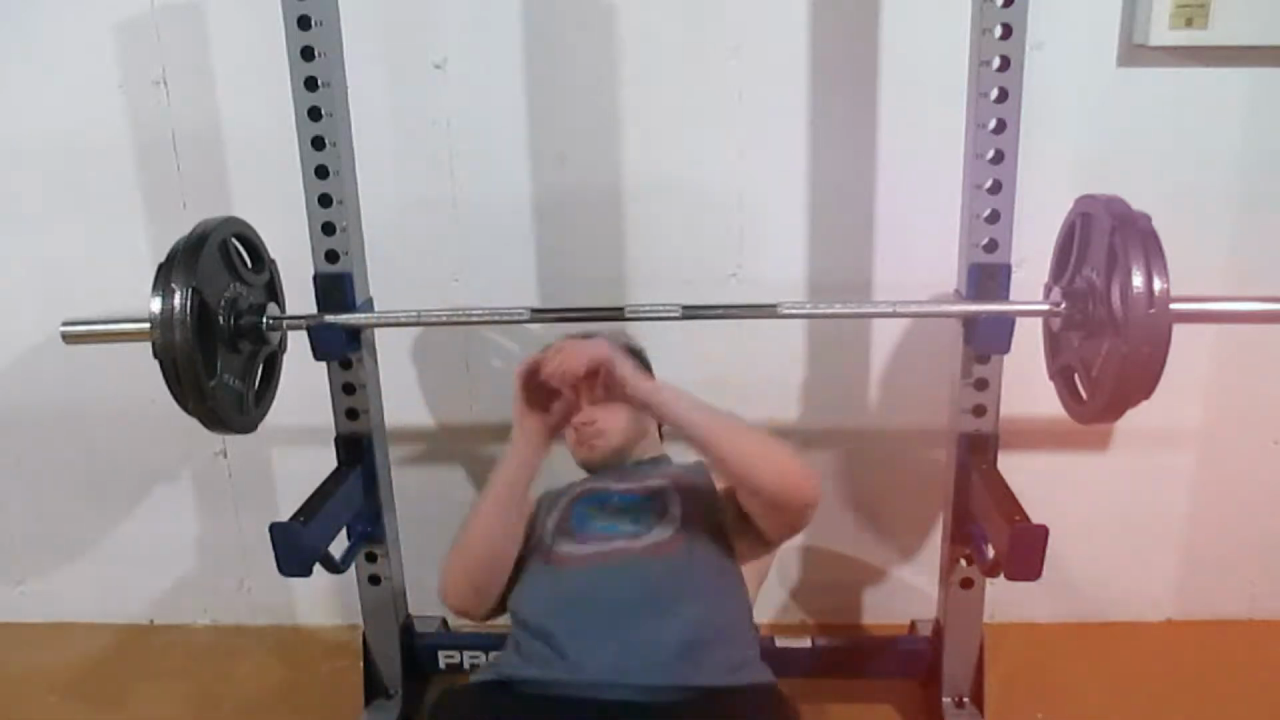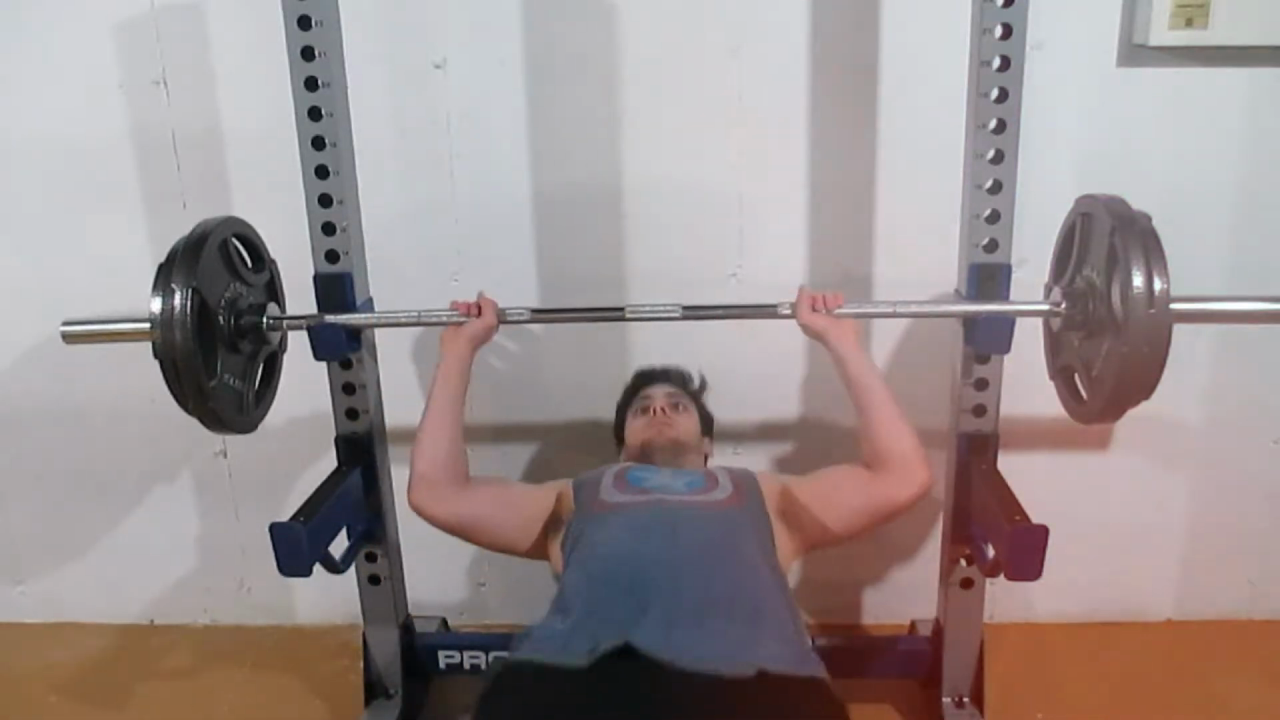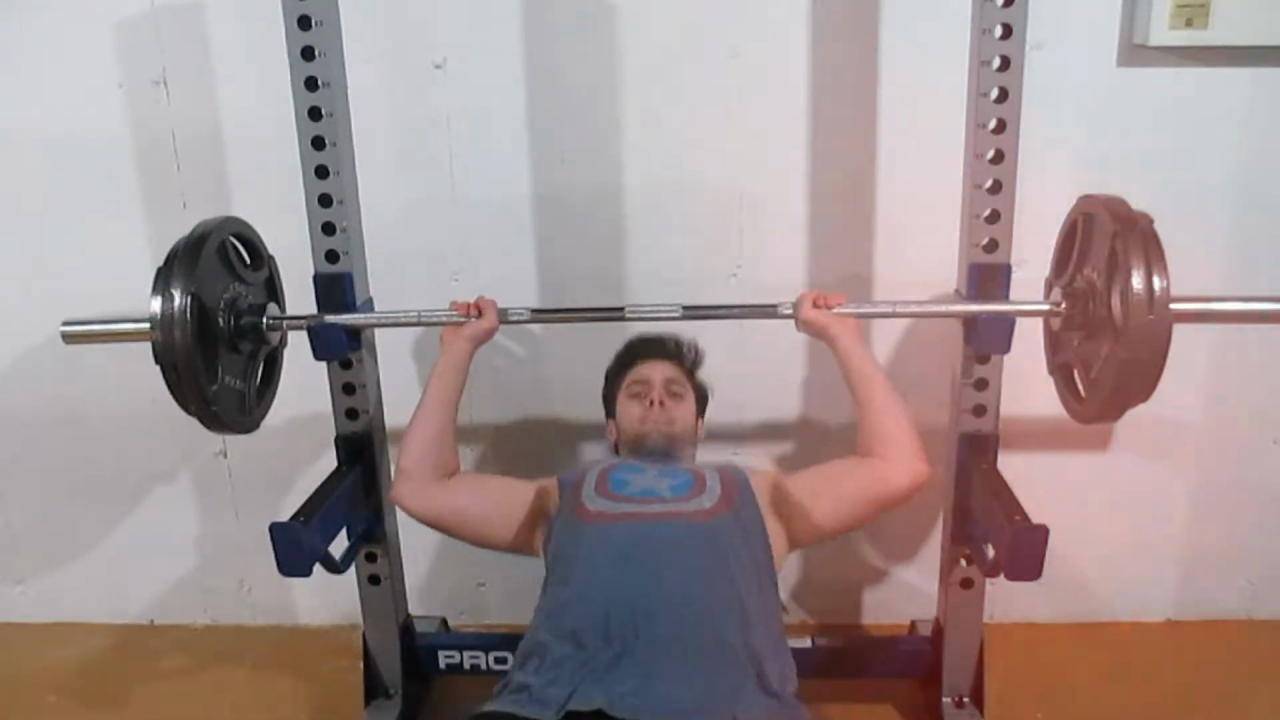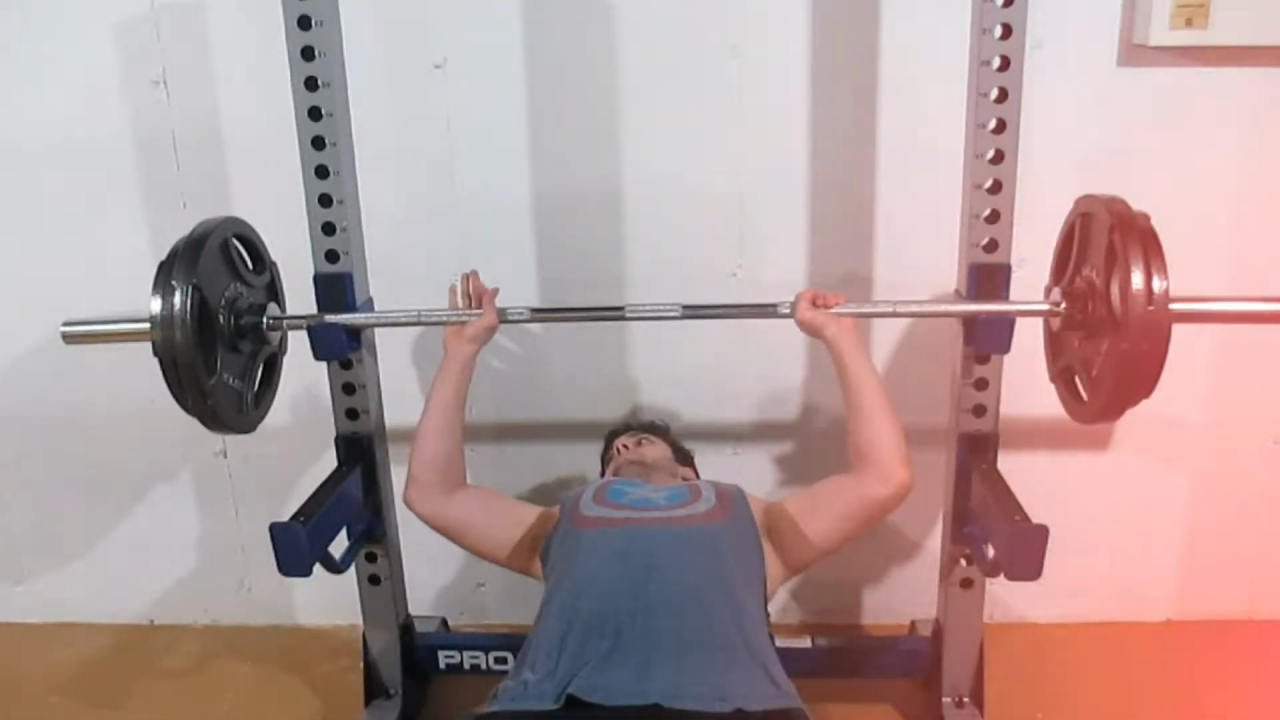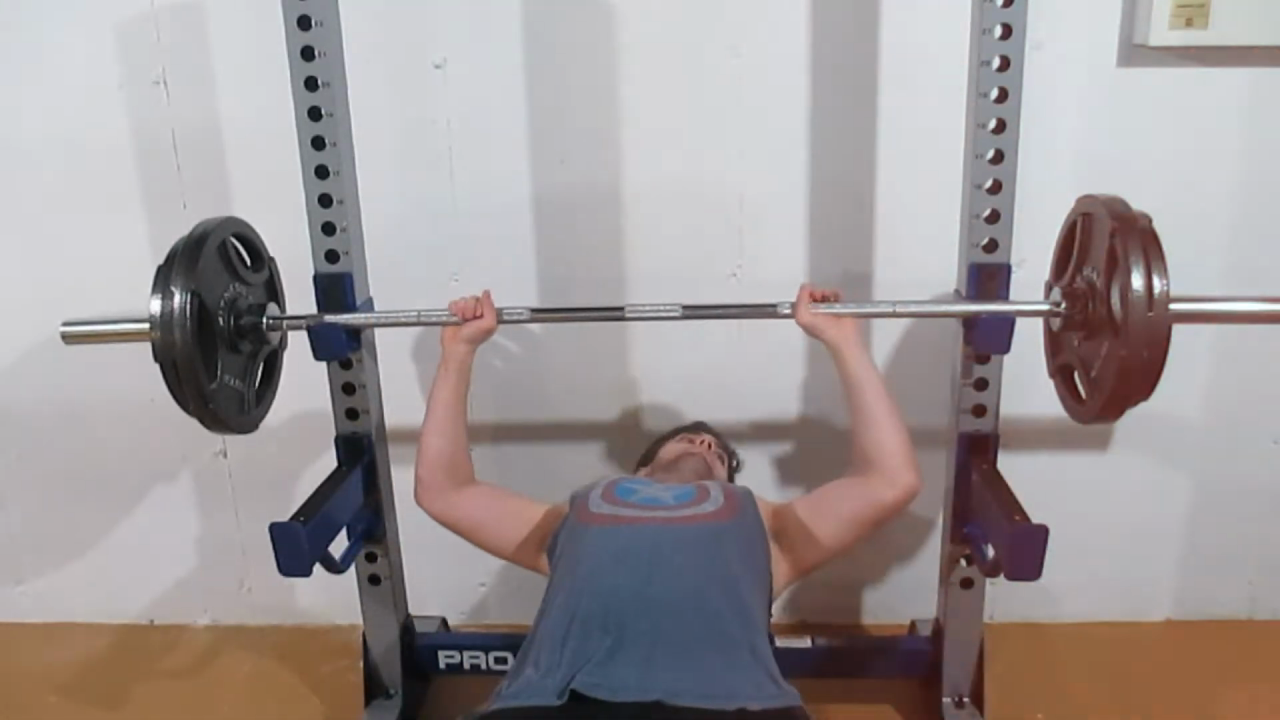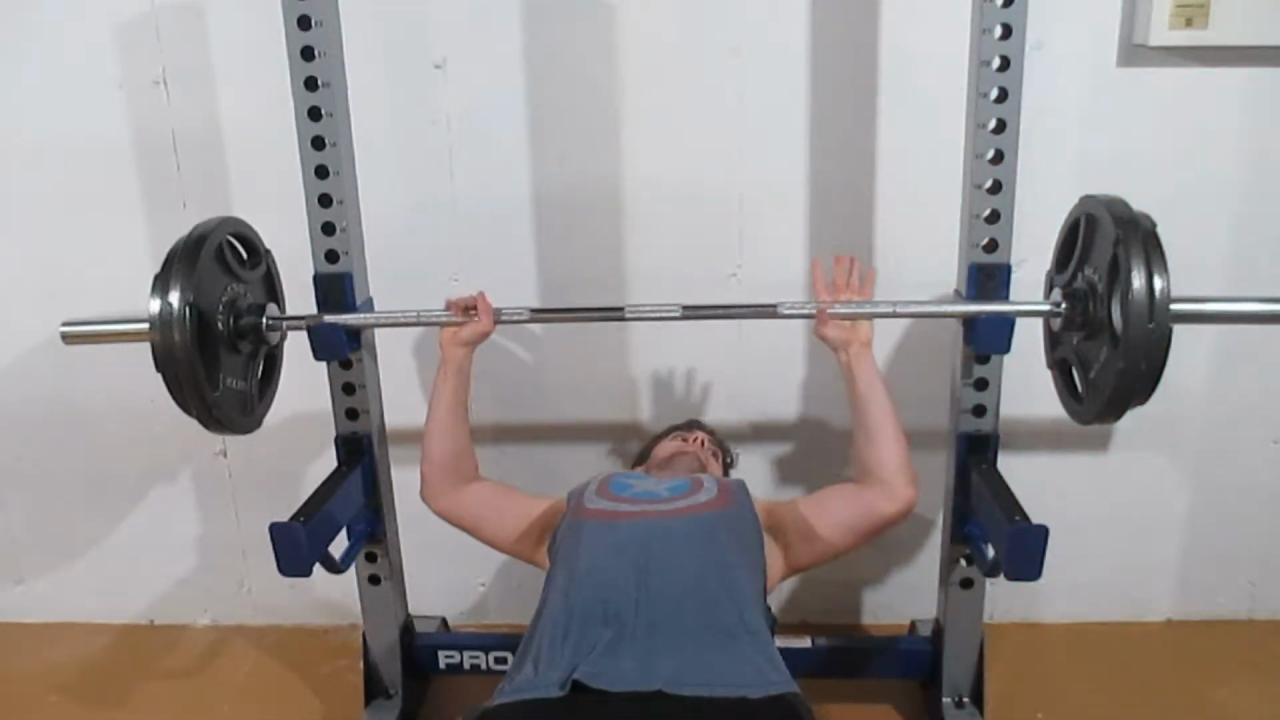
dt=0.7s
person 1, frame 1
left shoulder: (721, 485)
right shoulder: (546, 505)
left elbow: (797, 489)
right elbow: (463, 596)
left wrist: (653, 393)
right wrist: (526, 442)
person 1, frame 2
left shoulder: (761, 496)
right shoulder: (574, 499)
left elbow: (901, 477)
right elbow: (437, 493)
left wrist: (842, 344)
right wrist: (460, 351)
left hip: (745, 676)
right hip: (577, 671)
person 1, frame 3
left shoulder: (753, 491)
right shoulder: (560, 495)
left elbow: (900, 466)
right elbow: (418, 486)
left wrist: (841, 336)
right wrist: (458, 349)
person 1, frame 4
left shoulder: (747, 516)
right shoulder: (562, 521)
left elbow: (883, 477)
right elbow: (432, 491)
left wrist: (840, 338)
right wrist: (462, 349)
person 1, frame 5
left shoulder: (758, 522)
right shoulder: (572, 518)
left elbow: (892, 480)
right elbow: (441, 488)
left wrist: (843, 341)
right wrist: (459, 350)
person 1, frame 6
left shoulder: (754, 517)
right shoulder: (572, 513)
left elbow: (888, 492)
right elbow: (448, 487)
left wrist: (853, 350)
right wrist: (458, 351)
